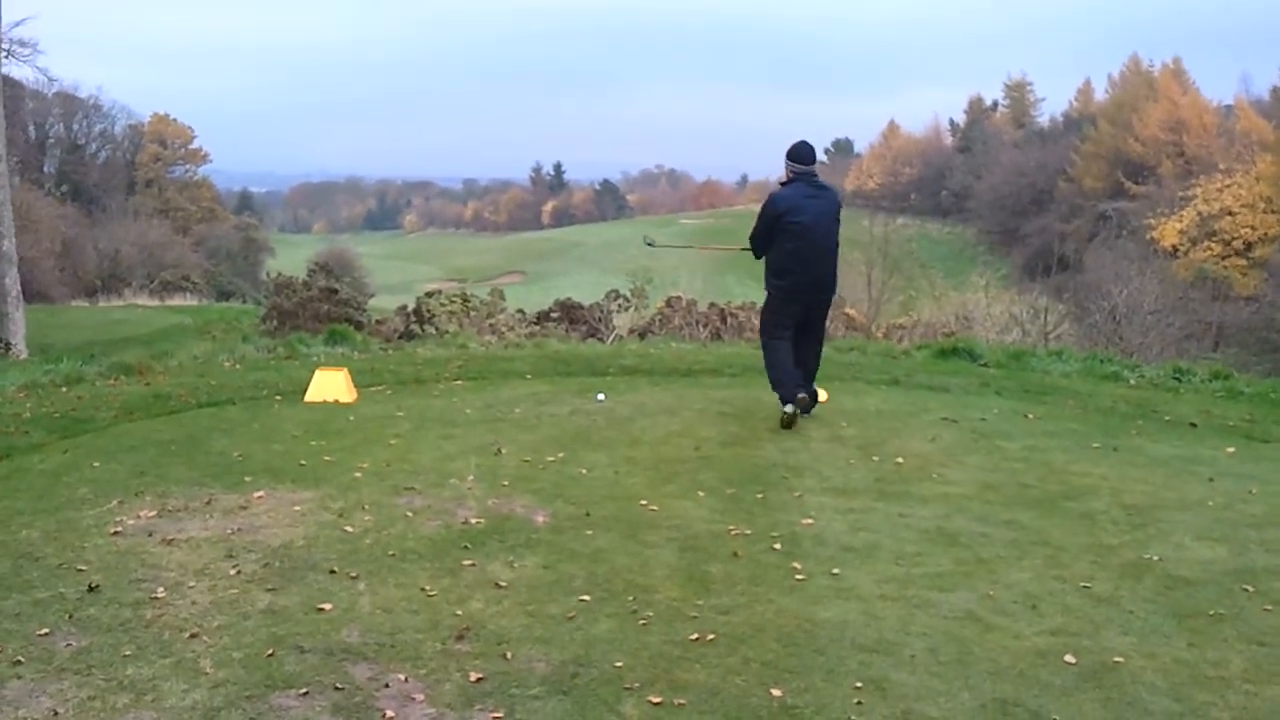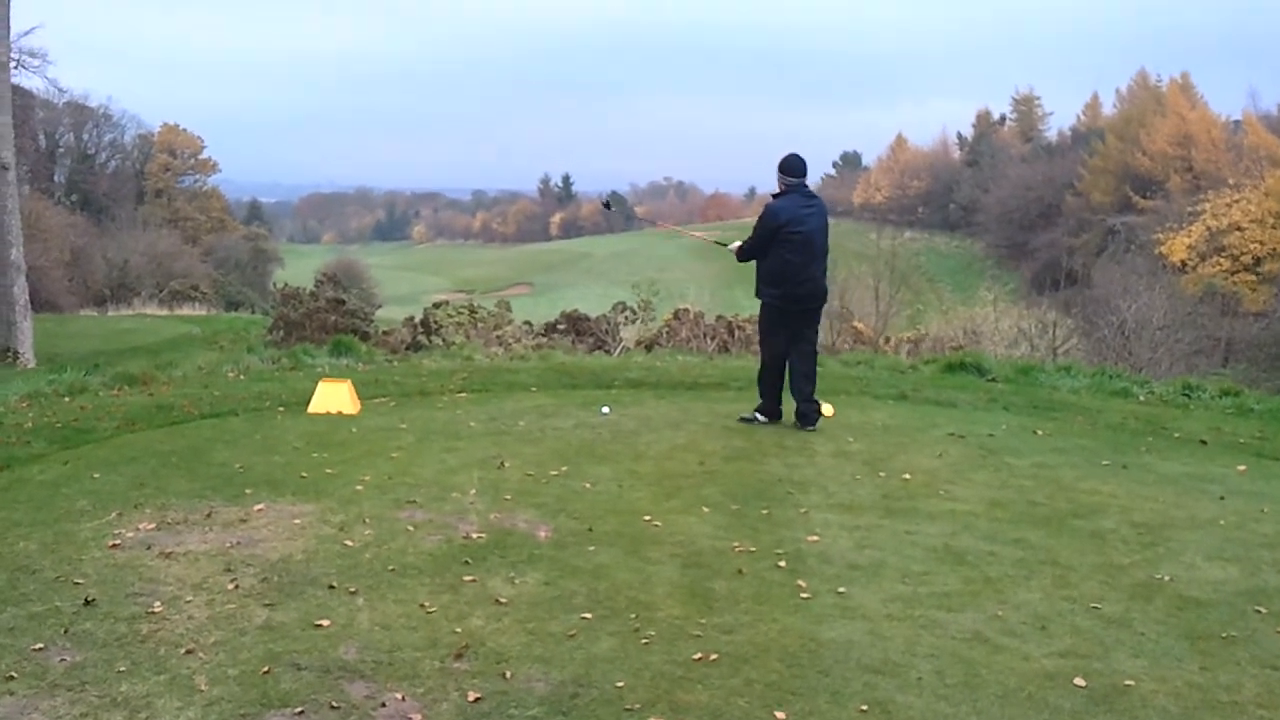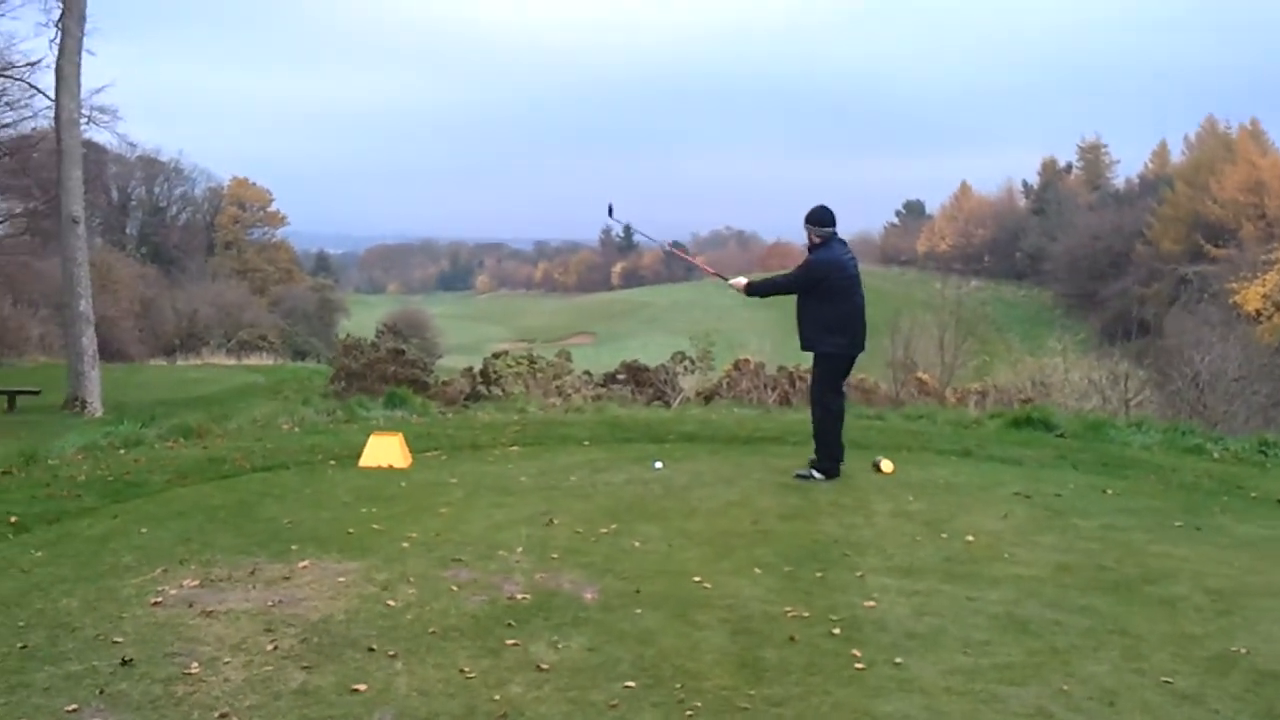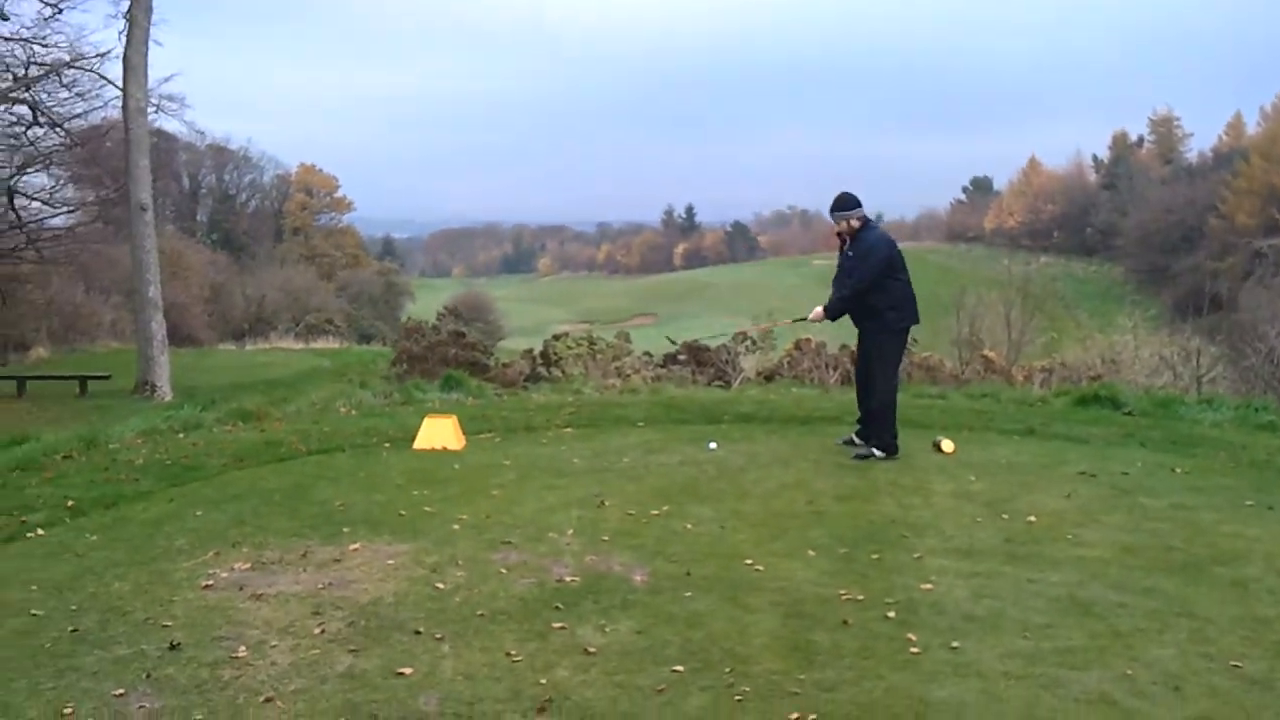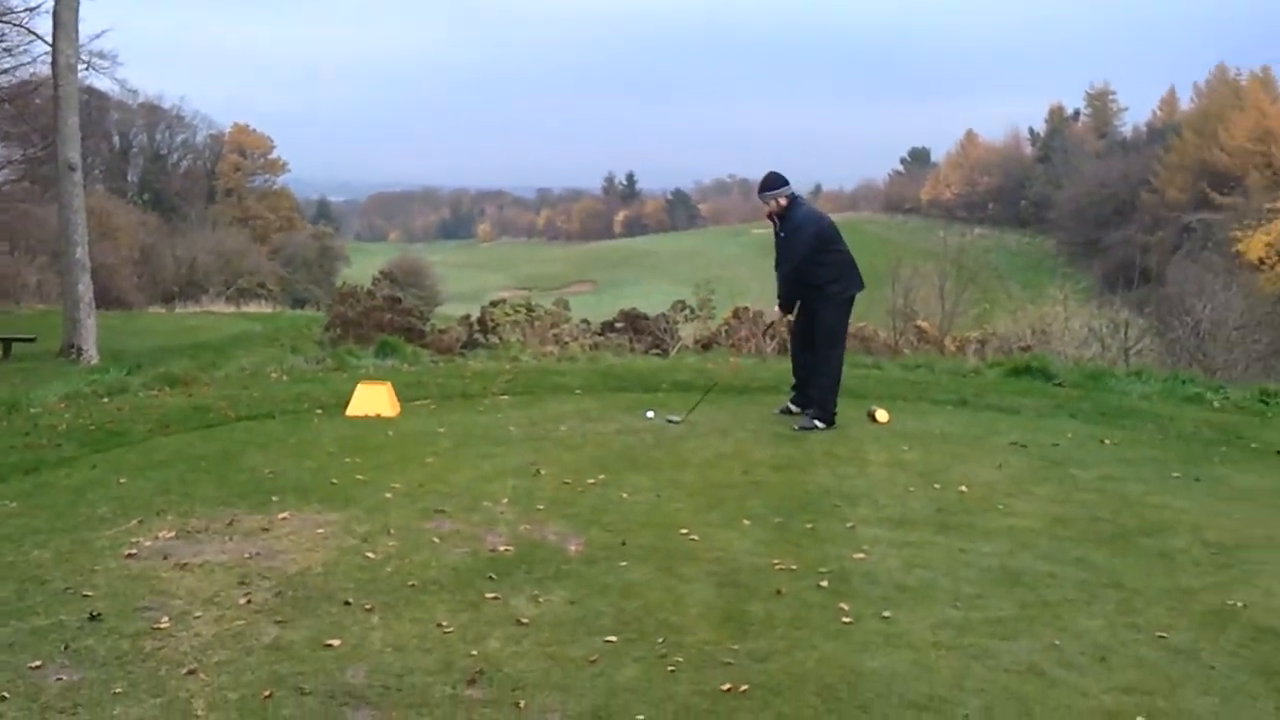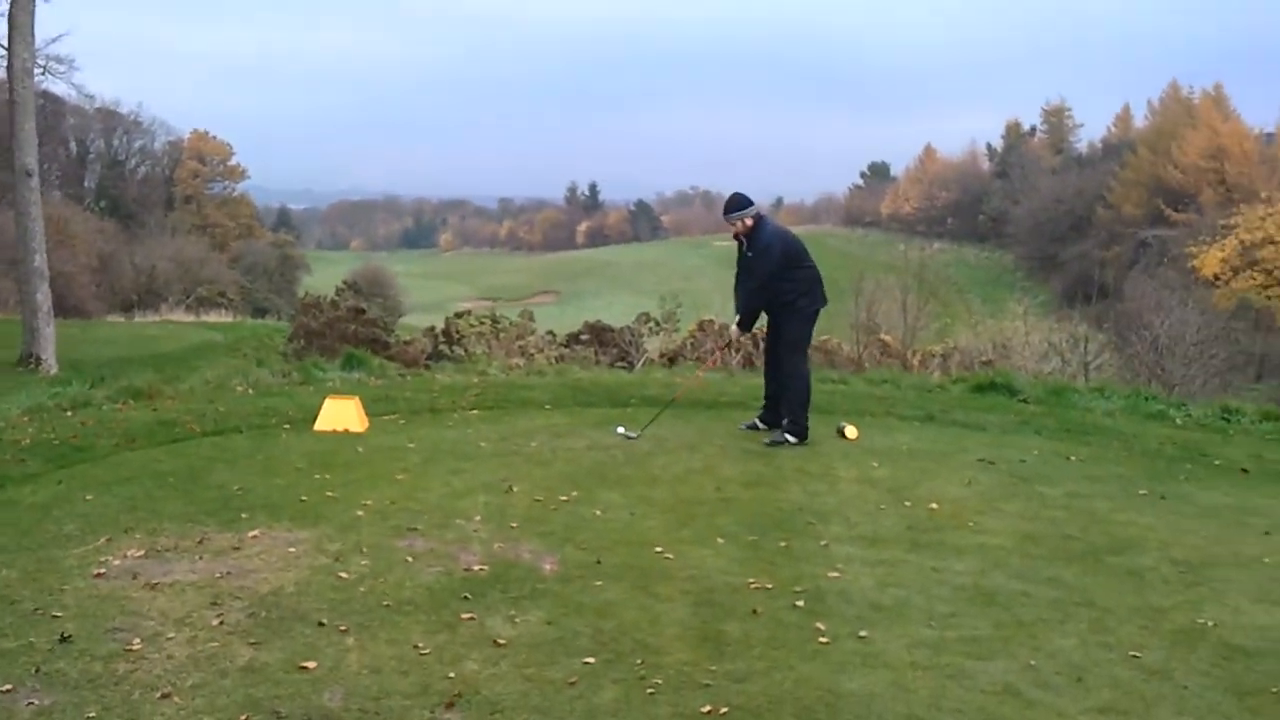
dt=0.4s
person 1, frame 1
left shoulder: (779, 199)
right shoulder: (832, 197)
left elbow: (758, 240)
left wrist: (762, 252)
left hip: (786, 284)
right hip: (822, 284)
left knee: (776, 338)
right knee: (810, 340)
left ankle: (792, 395)
right ankle: (805, 397)
person 1, frame 2
left shoulder: (776, 209)
right shoulder: (818, 206)
left elbow: (755, 246)
left wrist: (739, 250)
right wrist: (747, 247)
left hip: (780, 294)
right hip: (812, 293)
left knee: (773, 352)
right knee: (804, 353)
left ankle: (769, 410)
right ankle: (807, 413)
person 1, frame 3
left shoulder: (824, 260)
right shoulder: (837, 252)
left elbow: (789, 283)
right elbow: (797, 281)
left wrist: (749, 286)
right wrist: (756, 285)
left hip: (834, 341)
right hip: (844, 338)
left knee: (825, 399)
right knee: (829, 395)
left ankle: (827, 465)
right ankle: (830, 453)
person 1, frame 4
left shoulder: (876, 242)
right shoulder: (851, 241)
left elbow: (857, 286)
right elbow: (844, 279)
left wrist: (828, 310)
right wrist: (830, 306)
left hip: (891, 318)
right hip: (872, 318)
left knee: (882, 379)
right knee: (865, 375)
left ankle: (884, 444)
right ankle: (867, 432)
person 1, frame 5
left shoulder: (804, 220)
right shoulder: (785, 218)
left elbow: (794, 267)
right elbow: (784, 263)
left wrist: (784, 305)
right wrist: (784, 299)
left hip: (836, 289)
right hip: (813, 289)
left knee: (827, 348)
right knee: (801, 340)
left ankle: (823, 414)
right ankle: (803, 398)
person 1, frame 6
left shoulder: (771, 239)
right shoulder: (748, 237)
left elbow: (760, 285)
right elbow: (744, 278)
left wrist: (743, 324)
right wrist: (740, 314)
left hip: (802, 302)
right hip: (782, 303)
left knee: (793, 361)
right knee: (774, 358)
left ankle: (796, 429)
right ankle: (771, 416)
